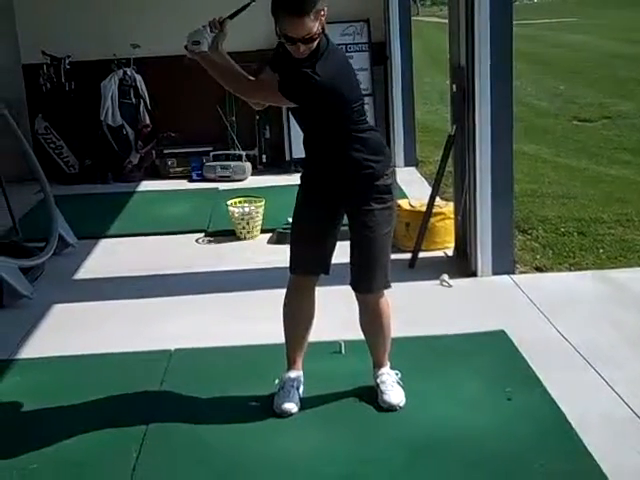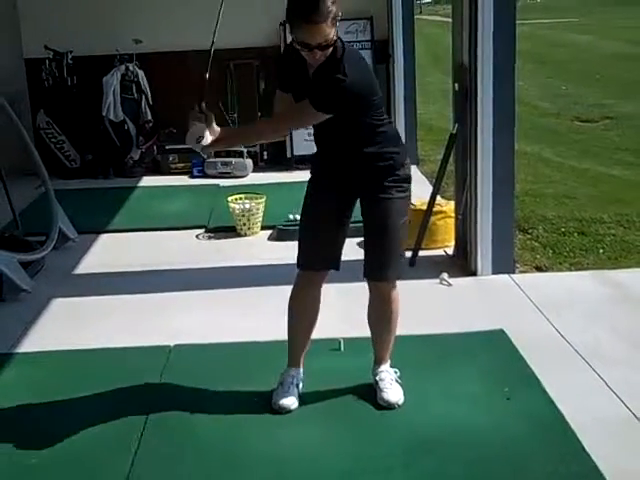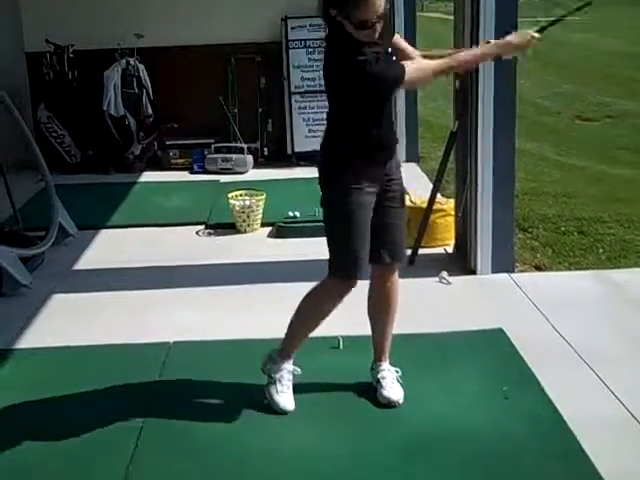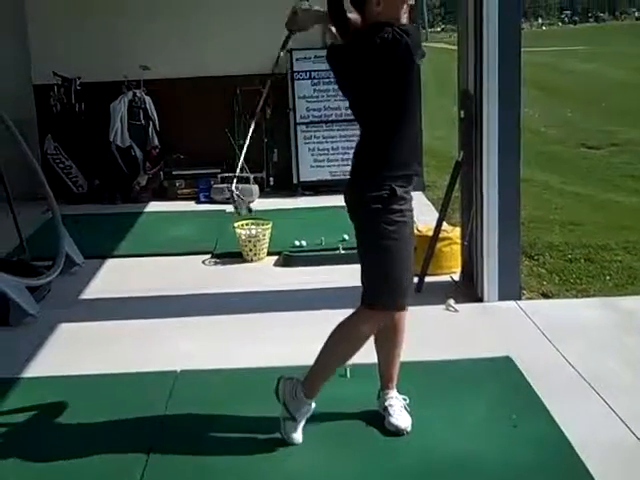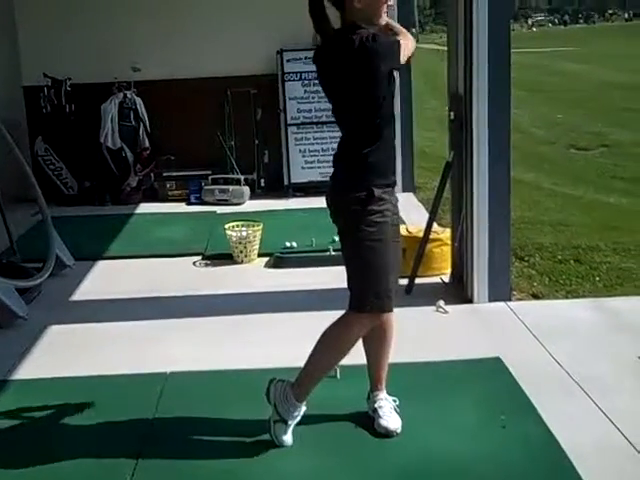
dt=0.5s
person 1, frame 1
left shoulder: (321, 76)
right shoulder: (291, 50)
left elbow: (251, 91)
right elbow: (259, 98)
left wrist: (203, 56)
right wrist: (217, 53)
left hip: (368, 179)
right hip: (320, 174)
left knee: (370, 289)
right knee: (302, 278)
left ankle: (383, 370)
right ankle: (293, 372)
person 1, frame 2
left shoulder: (346, 78)
right shoulder: (291, 61)
left elbow: (282, 128)
right elbow: (280, 120)
left wrist: (224, 138)
right wrist: (222, 134)
left hip: (383, 171)
right hip: (331, 169)
left knee: (382, 281)
right knee: (310, 274)
left ankle: (383, 367)
right ankle: (294, 369)
person 1, frame 3
right shoulder: (354, 64)
left elbow: (413, 60)
right elbow: (433, 70)
right wrist: (495, 50)
left hip: (383, 163)
right hip: (345, 174)
left knee: (388, 268)
right knee: (344, 277)
left ankle: (381, 364)
right ankle: (281, 361)
person 1, frame 4
left shoulder: (343, 54)
right shoulder: (401, 43)
left hip: (382, 187)
right hip: (383, 192)
left knee: (396, 300)
right knee: (379, 306)
left ankle: (389, 393)
right ankle: (302, 392)
person 1, frame 5
left shoulder: (334, 48)
right shoulder: (367, 47)
right elbow: (407, 41)
left hip: (372, 189)
right hip: (364, 193)
left knee: (383, 302)
right knee: (367, 308)
left ankle: (378, 394)
right ankle: (292, 395)
